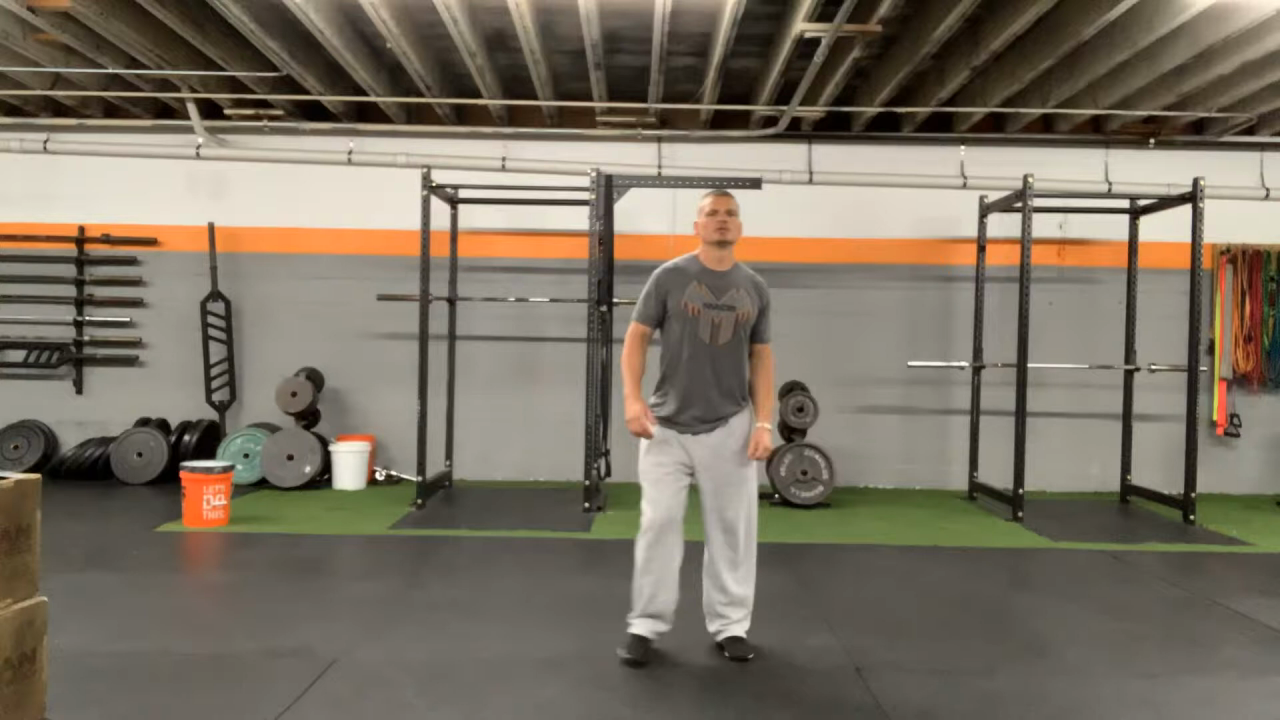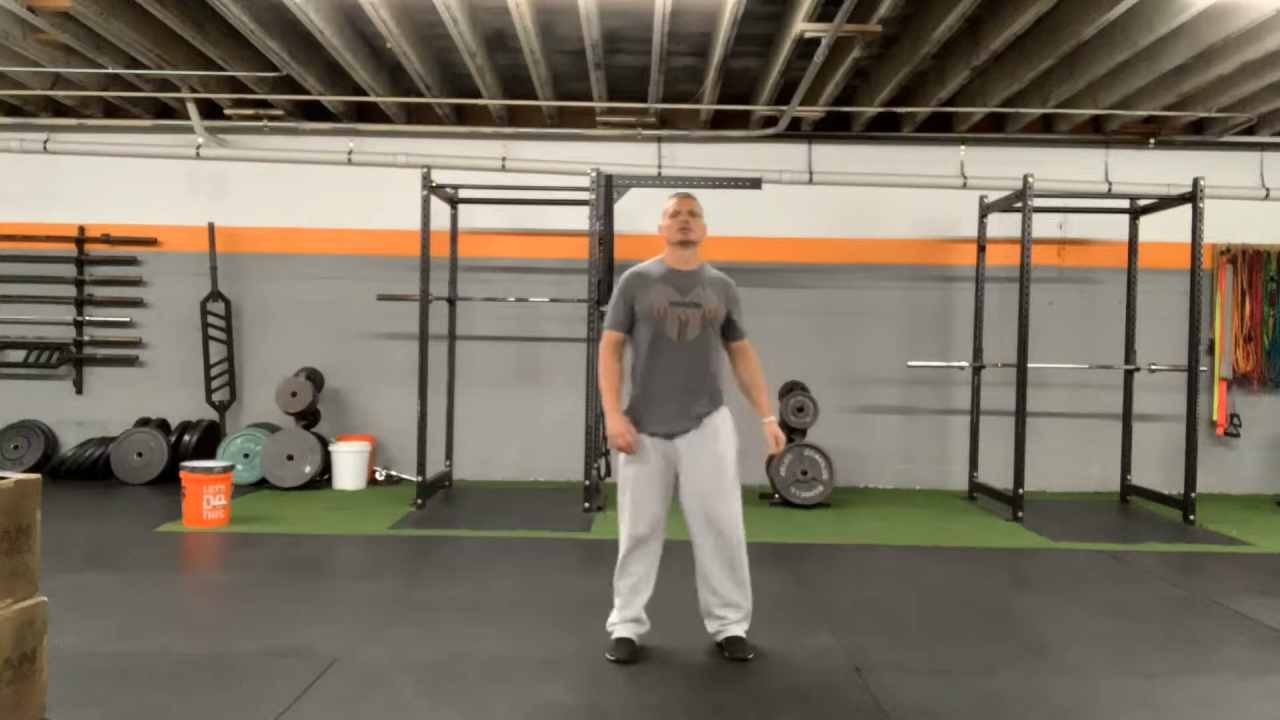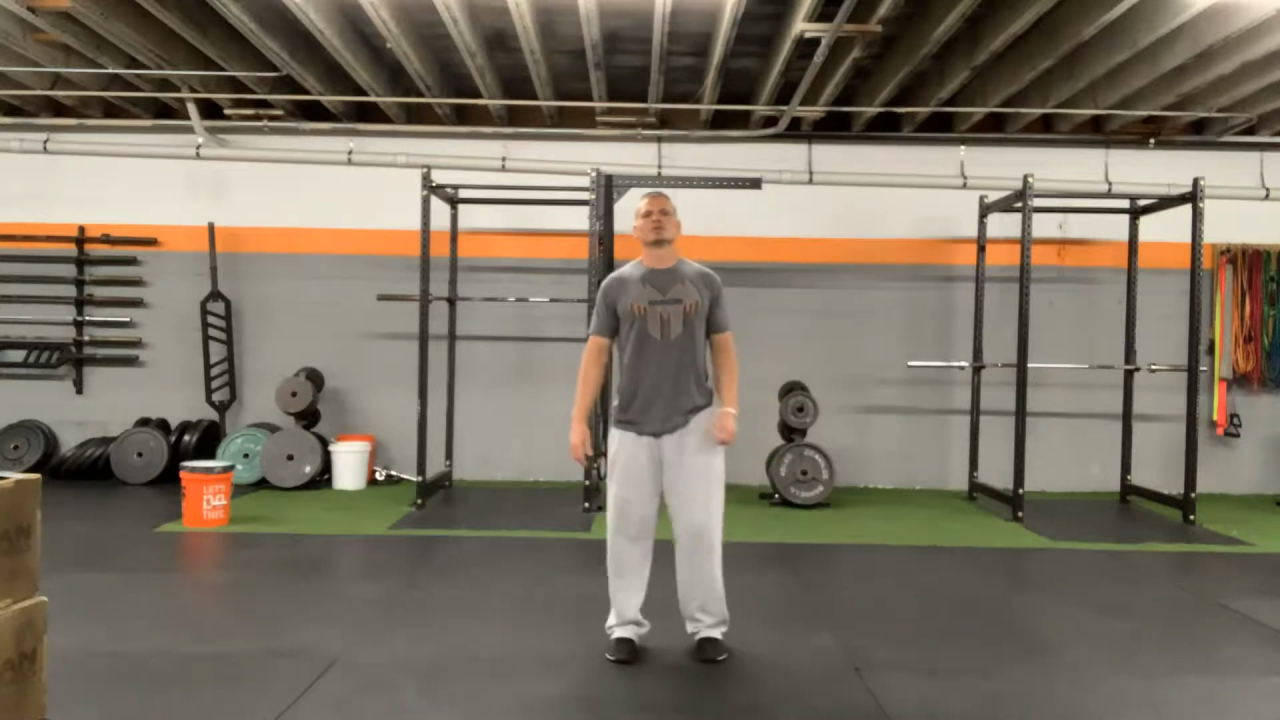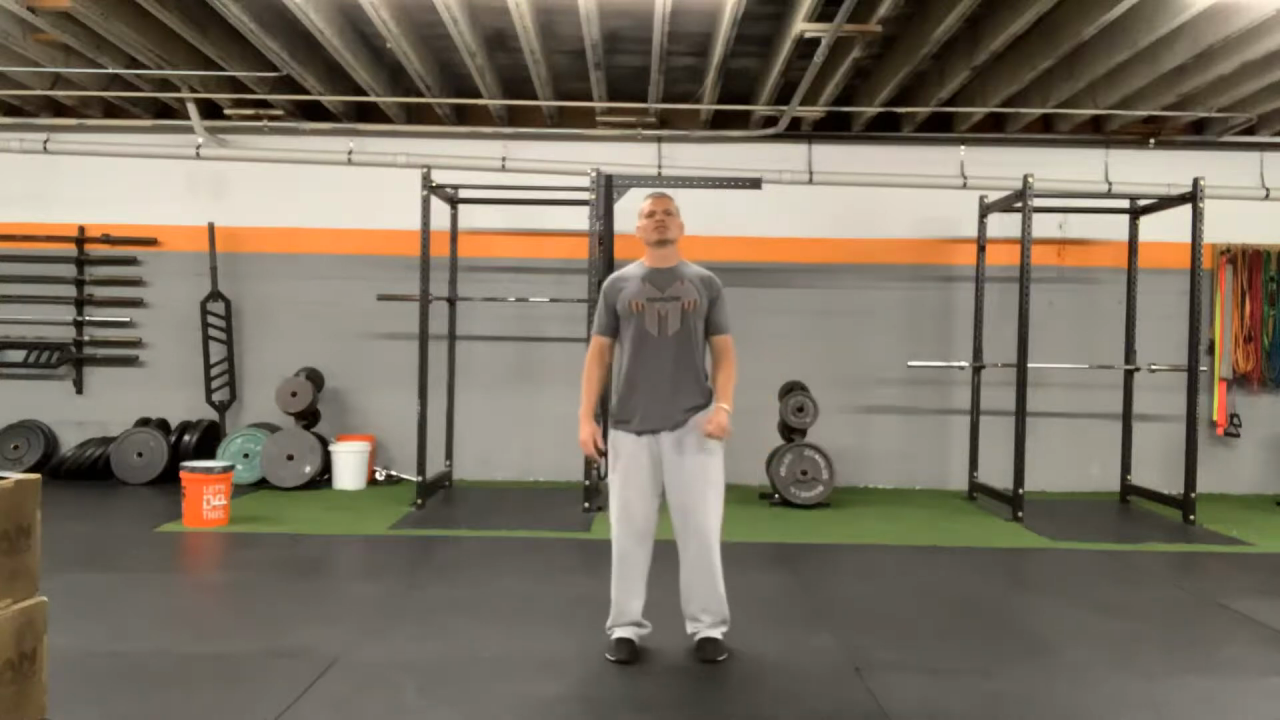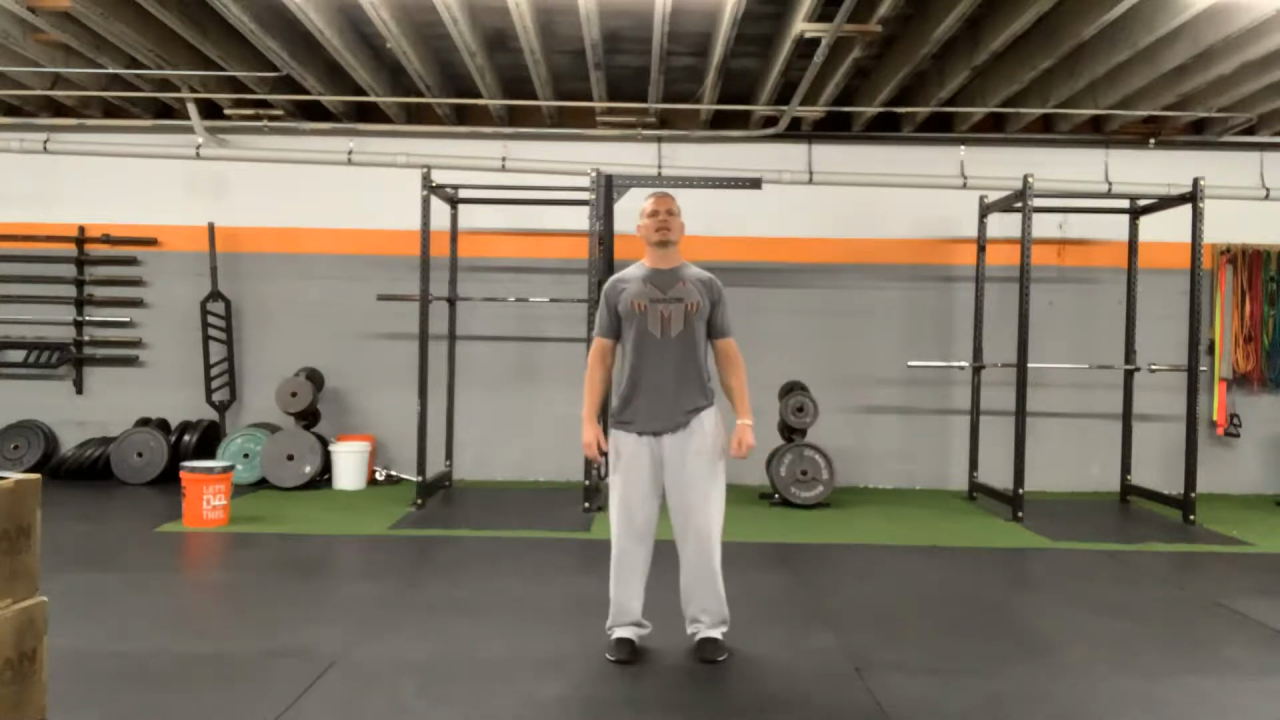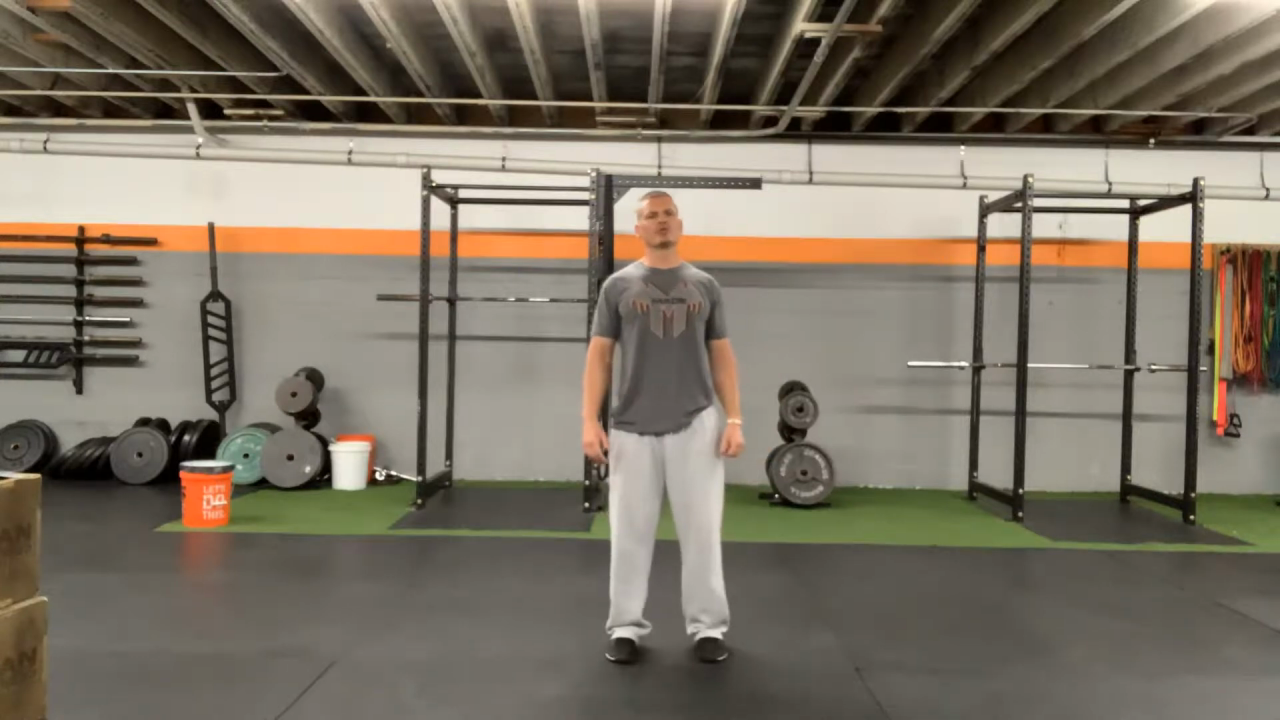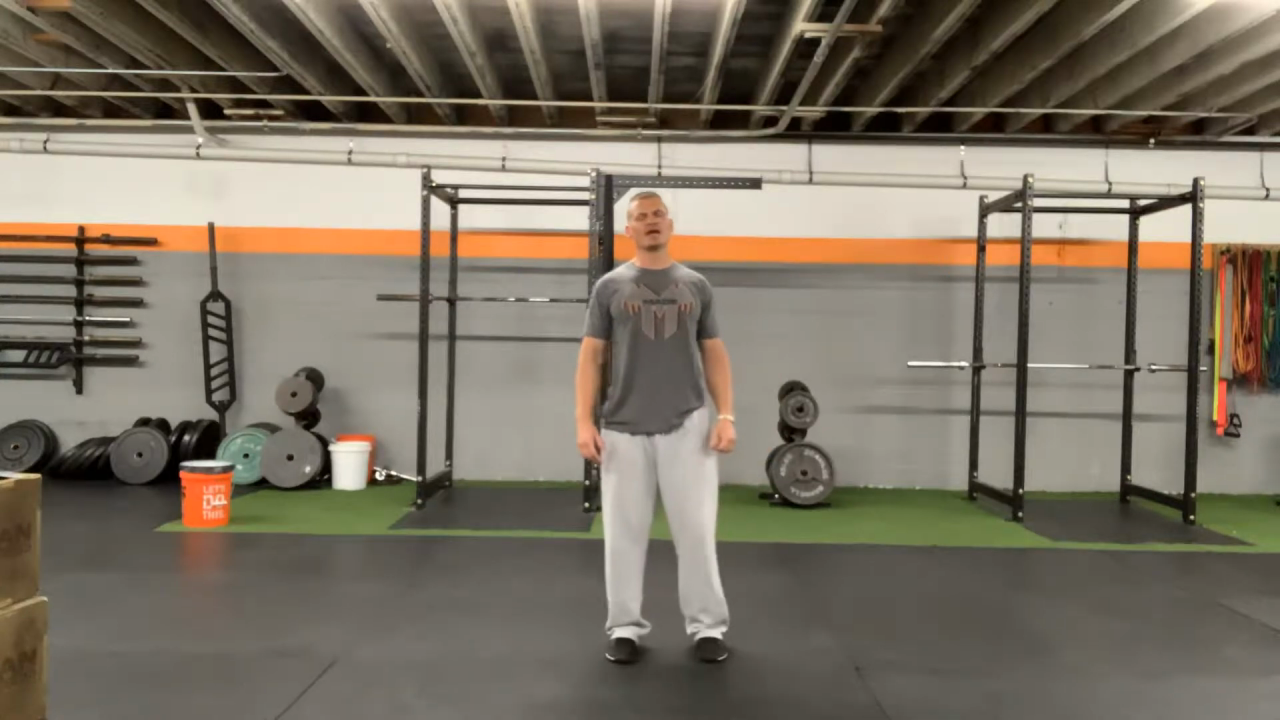
dt=0.3s
person 1, frame 1
left shoulder: (755, 288)
right shoulder: (669, 277)
left elbow: (761, 359)
right elbow: (636, 339)
left wrist: (763, 423)
right wrist: (632, 398)
left hip: (729, 426)
right hip: (667, 425)
left knee: (732, 528)
right knee: (659, 523)
left ankle: (730, 624)
right ankle: (644, 625)
person 1, frame 2
left shoulder: (721, 287)
right shoulder: (636, 281)
left elbow: (742, 354)
right elbow: (610, 348)
left wrist: (767, 416)
right wrist: (613, 413)
left hip: (706, 425)
right hip: (645, 430)
left knee: (721, 529)
right knee: (639, 532)
left ankle: (728, 624)
right ankle: (626, 625)
person 1, frame 3
left shoulder: (705, 281)
right shoulder: (617, 284)
left elbow: (724, 349)
right elbow: (596, 353)
left wrist: (728, 408)
right wrist: (579, 420)
left hip: (694, 426)
right hip: (632, 428)
left knee: (700, 531)
right knee: (629, 530)
left ankle: (707, 626)
right ankle: (625, 626)
person 1, frame 4
left shoulder: (705, 283)
right shoulder: (618, 284)
left elbow: (724, 352)
right elbow: (599, 353)
left wrist: (722, 406)
right wrist: (587, 418)
left hip: (693, 425)
right hip: (630, 428)
left knee: (700, 531)
right knee: (630, 531)
left ankle: (708, 626)
right ankle: (625, 627)
person 1, frame 5
left shoulder: (706, 285)
right shoulder: (619, 286)
left elbow: (727, 355)
right elbow: (600, 356)
left wrist: (744, 418)
right wrist: (589, 420)
left hip: (696, 425)
right hip: (631, 428)
left knee: (700, 531)
right knee: (630, 531)
left ankle: (707, 626)
right ankle: (625, 627)
person 1, frame 6
left shoulder: (705, 286)
right shoulder: (618, 285)
left elbow: (721, 356)
right elbow: (599, 355)
left wrist: (734, 419)
right wrist: (590, 420)
left hip: (696, 425)
right hip: (633, 428)
left knee: (701, 530)
right knee: (630, 531)
left ankle: (708, 626)
right ankle: (625, 626)
person 1, frame 7
left shoulder: (696, 285)
right shoulder: (610, 286)
left elbow: (714, 354)
right elbow: (591, 356)
left wrist: (725, 415)
right wrist: (584, 420)
left hip: (688, 425)
right hip: (623, 429)
left knee: (696, 530)
right knee: (625, 531)
left ankle: (707, 626)
right ankle: (625, 626)
